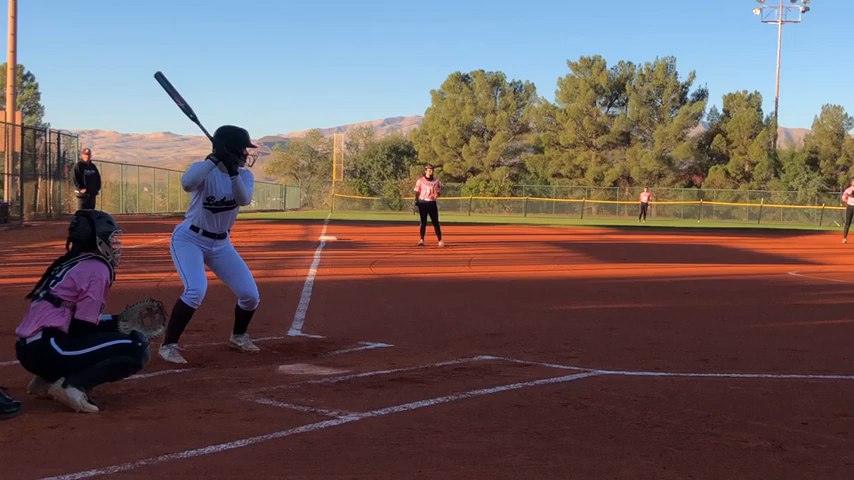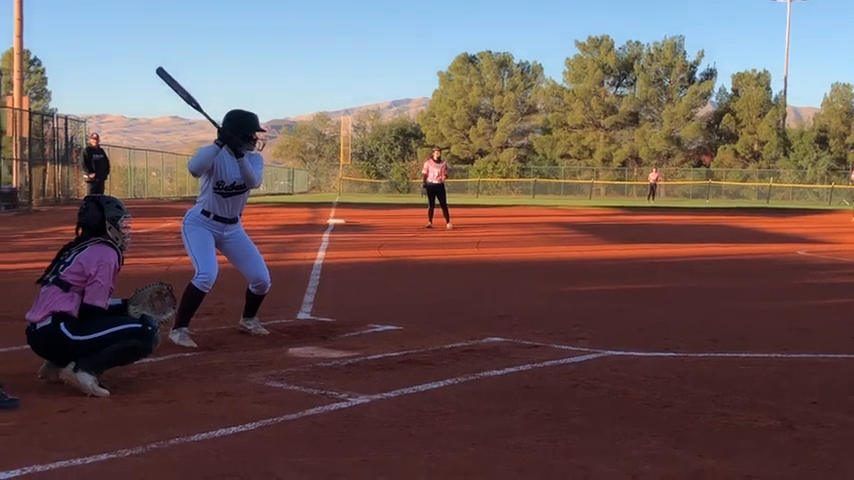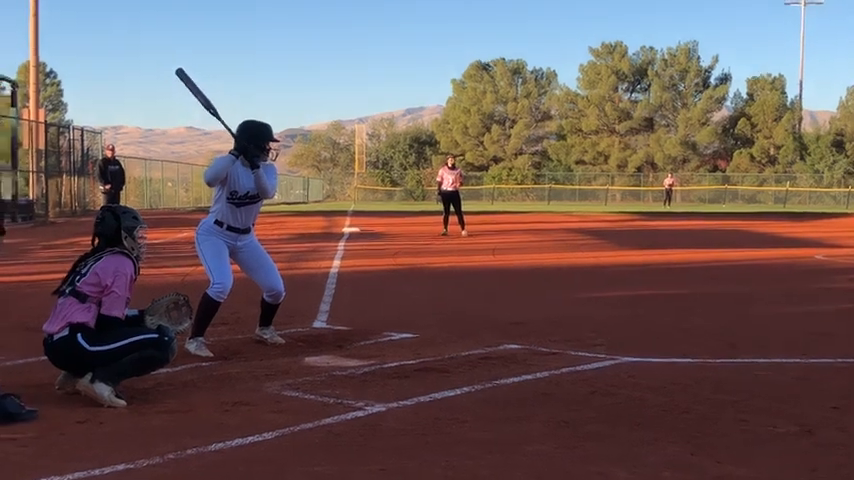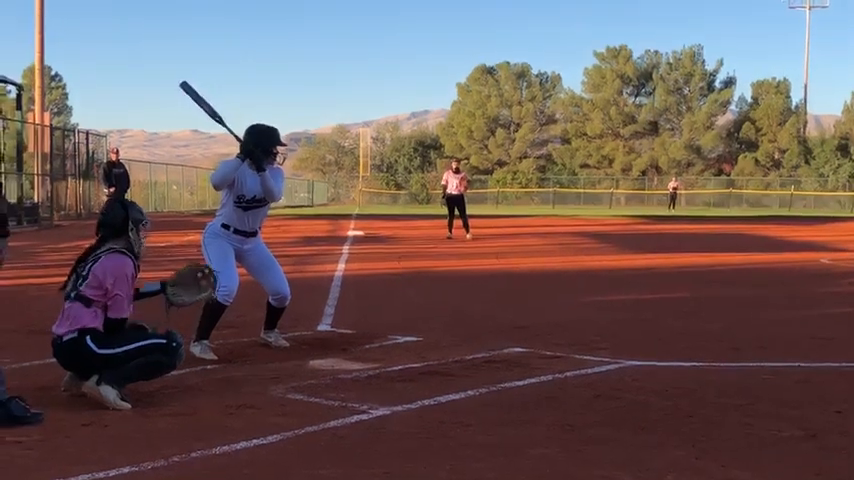
dt=0.5s
person 1, frame 1
left shoulder: (245, 175)
right shoulder: (203, 168)
left elbow: (244, 200)
right elbow: (187, 184)
left wrist: (234, 172)
right wrist: (215, 159)
left hip: (221, 242)
right hip: (189, 238)
left knee: (250, 294)
right knee: (196, 291)
left ankle: (238, 336)
right ankle: (168, 345)
person 1, frame 2
left shoulder: (254, 158)
right shoulder: (214, 154)
left elbow: (253, 183)
right elbow: (194, 169)
left wrist: (239, 154)
right wrist: (219, 143)
left hip: (232, 227)
right hip: (200, 223)
left knee: (262, 279)
right knee: (207, 275)
left ankle: (248, 319)
right ankle: (179, 329)
person 1, frame 3
left shoulder: (268, 168)
right shoulder: (227, 164)
left elbow: (267, 193)
right elbow: (209, 179)
left wrist: (254, 166)
right wrist: (235, 153)
left hip: (245, 237)
right hip: (213, 233)
left knee: (276, 288)
right knee: (222, 284)
left ankle: (264, 328)
right ankle: (195, 338)
person 1, frame 4
left shoulder: (275, 172)
right shoulder: (234, 167)
left elbow: (274, 196)
right elbow: (217, 183)
left wrist: (261, 169)
right wrist: (241, 157)
left hip: (252, 240)
right hip: (220, 236)
left knee: (282, 291)
right knee: (227, 288)
left ankle: (269, 331)
right ankle: (200, 342)
person 2, frame 1
left shoulder: (71, 262)
right shoulder: (98, 268)
right elbow: (82, 328)
left wrist: (119, 321)
left hip: (29, 347)
right hip: (47, 349)
left knee: (108, 334)
right knee: (138, 348)
left ankle: (48, 379)
right ankle: (73, 384)
person 2, frame 2
left shoulder: (80, 247)
right shoulder: (106, 253)
right elbow: (90, 313)
left wrist: (128, 305)
left hip: (40, 333)
right hip: (56, 334)
right knee: (147, 332)
left ankle: (59, 364)
right ankle: (84, 369)
person 2, frame 3
left shoulder: (95, 258)
right shoulder: (122, 263)
right elbow: (107, 322)
left wrist: (143, 316)
left hip: (57, 343)
right hip: (73, 344)
left knee: (131, 330)
right knee: (164, 341)
left ankle: (76, 374)
right ankle: (101, 379)
person 2, frame 4
left shoulder: (96, 255)
right shoulder: (121, 261)
right elbow: (115, 323)
left wrist: (161, 288)
left hip: (66, 345)
right hip: (82, 346)
left knee: (137, 332)
right knee: (172, 348)
left ankle: (82, 376)
right ankle: (106, 382)
